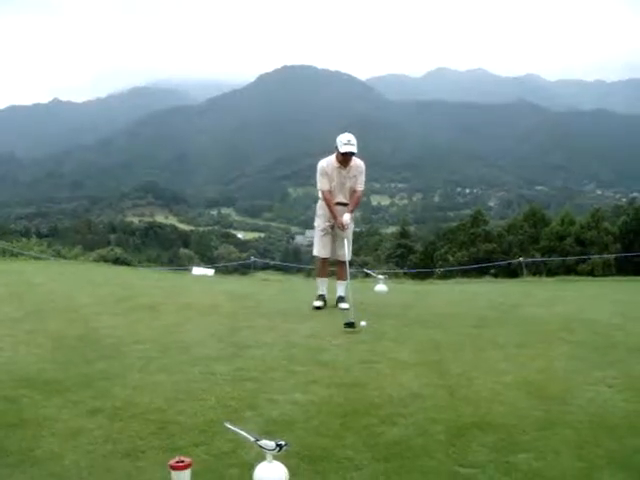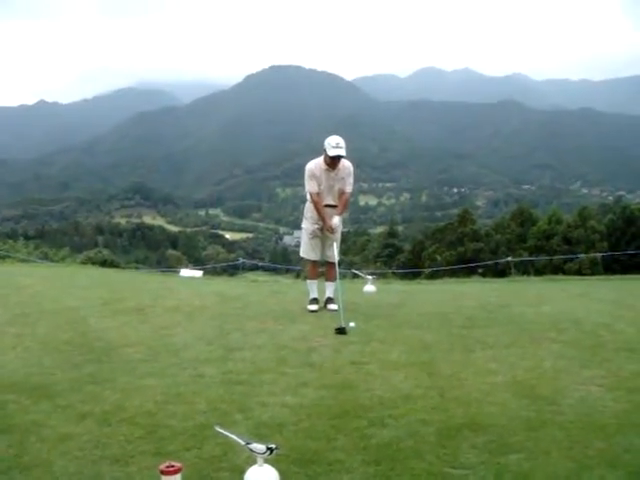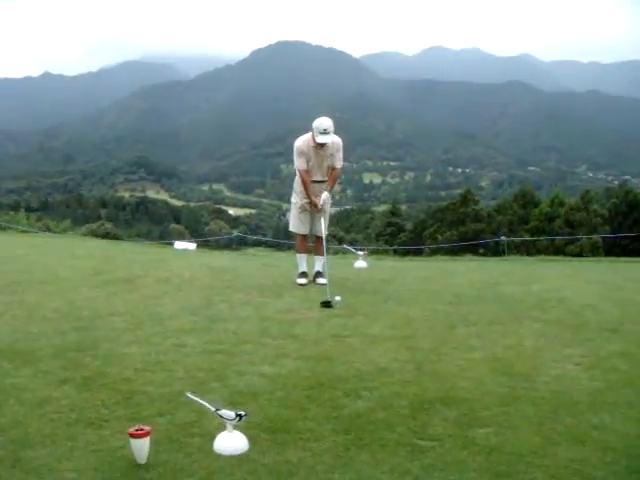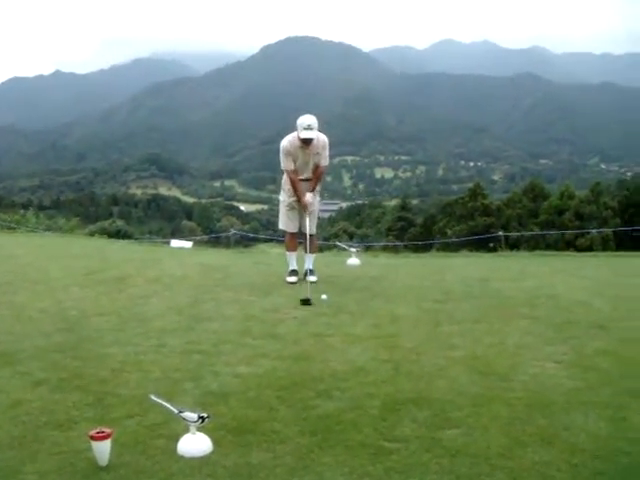
dt=1s
person 1, frame 1
left shoulder: (359, 165)
right shoulder: (324, 165)
left elbow: (358, 192)
right elbow: (326, 194)
left wrist: (348, 213)
right wrist: (336, 218)
left hip: (347, 212)
right hip: (326, 210)
left knee: (343, 257)
right knee: (322, 255)
left ankle: (341, 295)
right ankle: (321, 293)
person 1, frame 2
left shoulder: (347, 167)
right shoulder: (312, 167)
left elbow: (345, 194)
right elbow: (315, 197)
left wrist: (337, 216)
right wrist: (325, 220)
left hip: (335, 213)
right hip: (314, 212)
left knee: (332, 259)
right knee: (311, 257)
left ankle: (329, 296)
right ankle: (313, 297)
person 1, frame 3
left shoulder: (337, 142)
right shoulder: (300, 143)
left elbow: (336, 170)
right elbow: (303, 173)
left wrist: (327, 192)
right wrist: (311, 197)
left hip: (324, 188)
right hip: (303, 188)
left knee: (320, 233)
right knee: (301, 231)
left ankle: (318, 270)
right ankle: (302, 270)
person 1, frame 4
left shoulder: (323, 141)
right shoulder: (287, 144)
left elbow: (320, 169)
right elbow: (291, 174)
left wrist: (310, 193)
right wrist: (301, 198)
left hip: (312, 187)
right hip: (291, 187)
left knee: (311, 231)
right knee: (291, 230)
left ankle: (309, 268)
right ankle: (292, 268)
